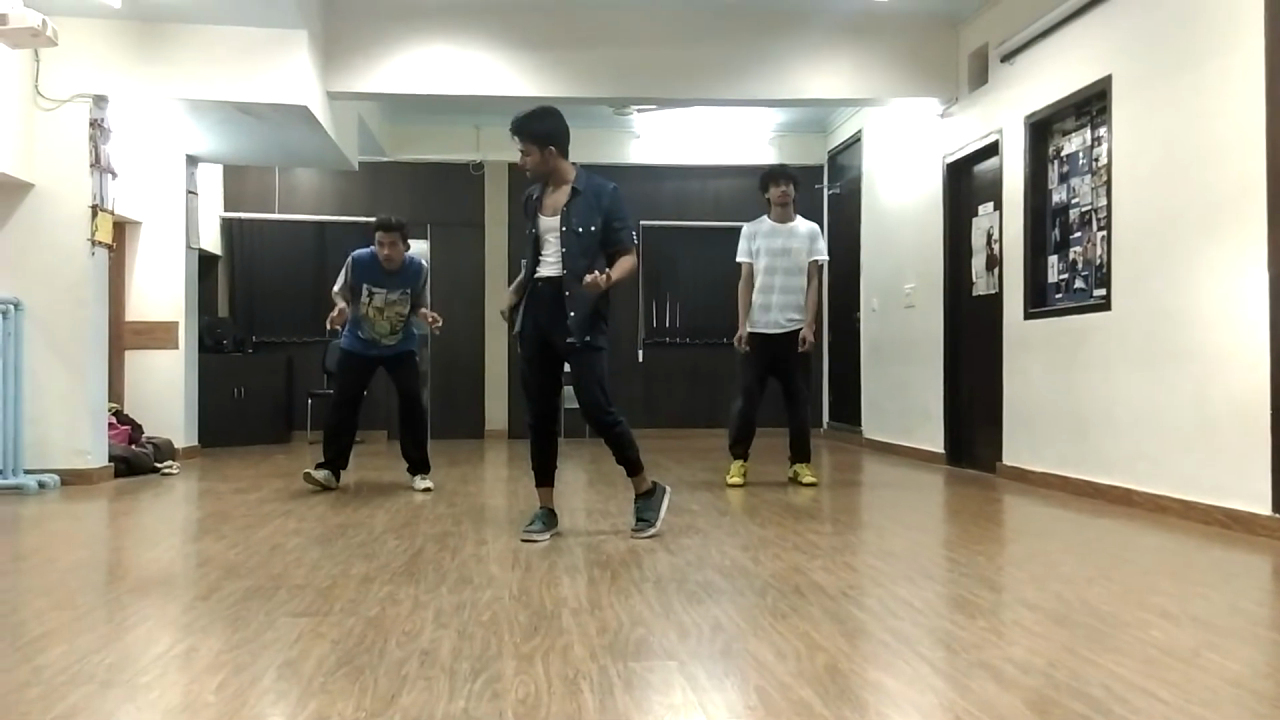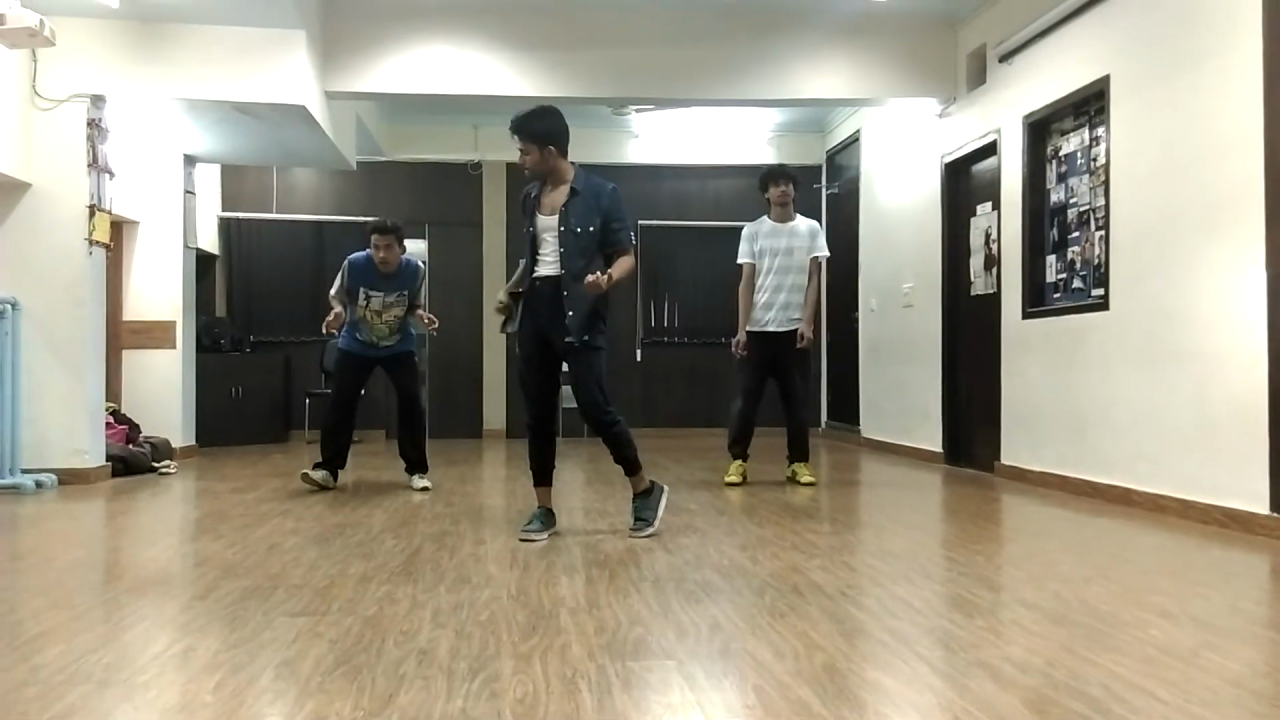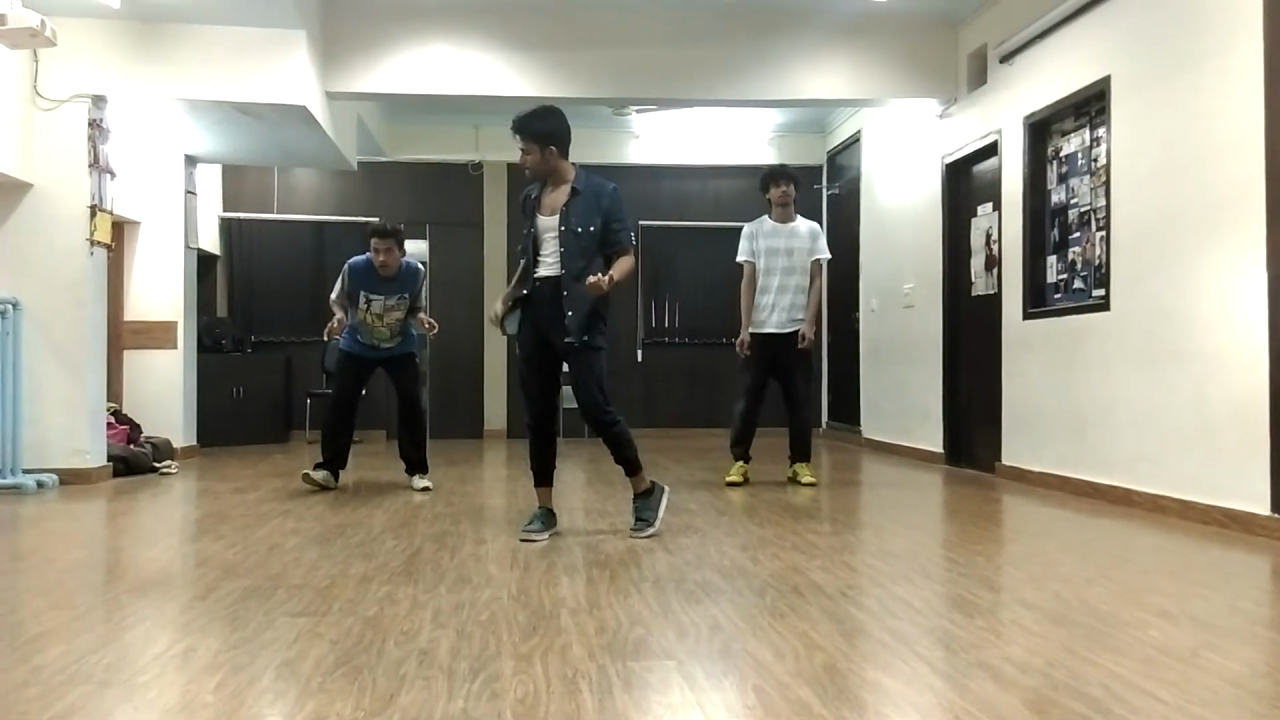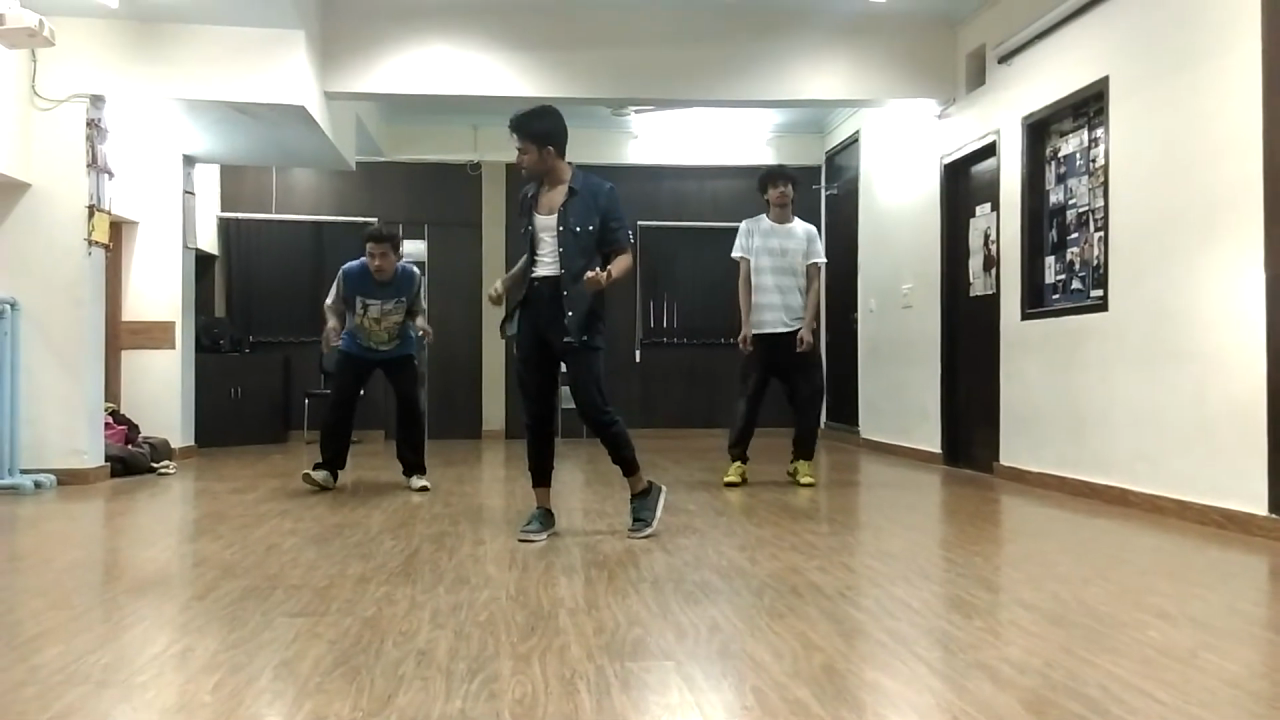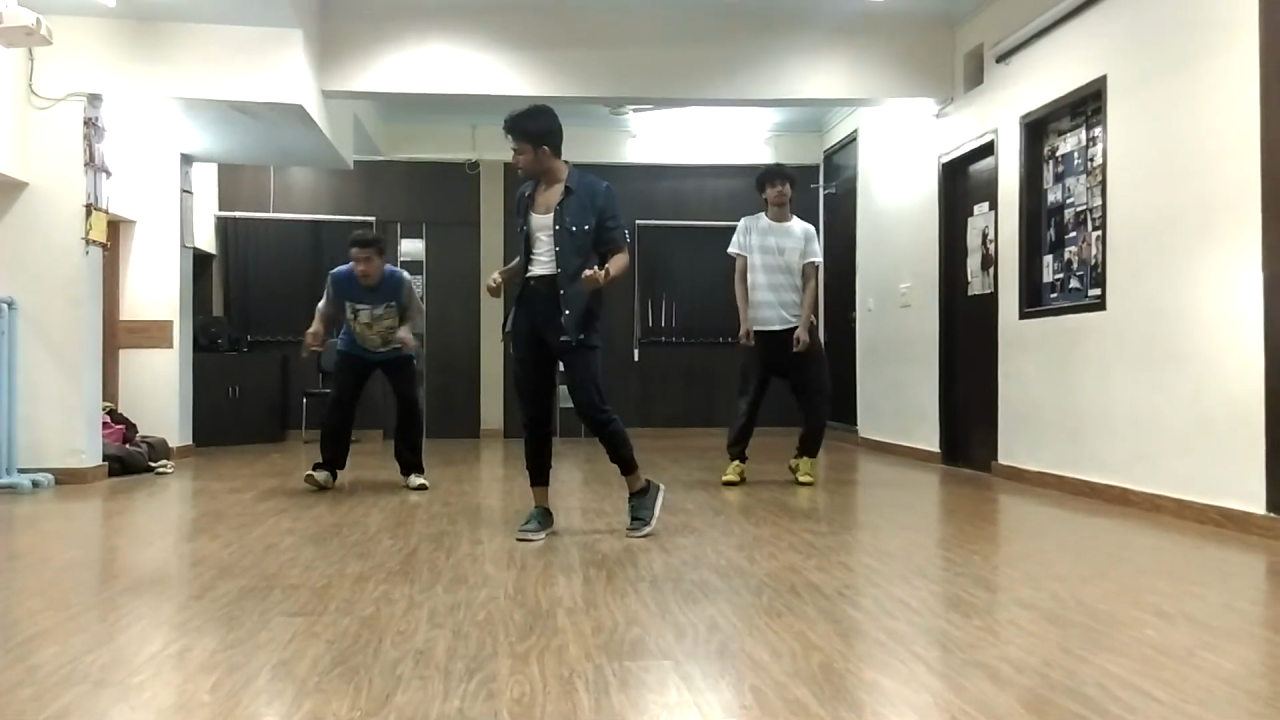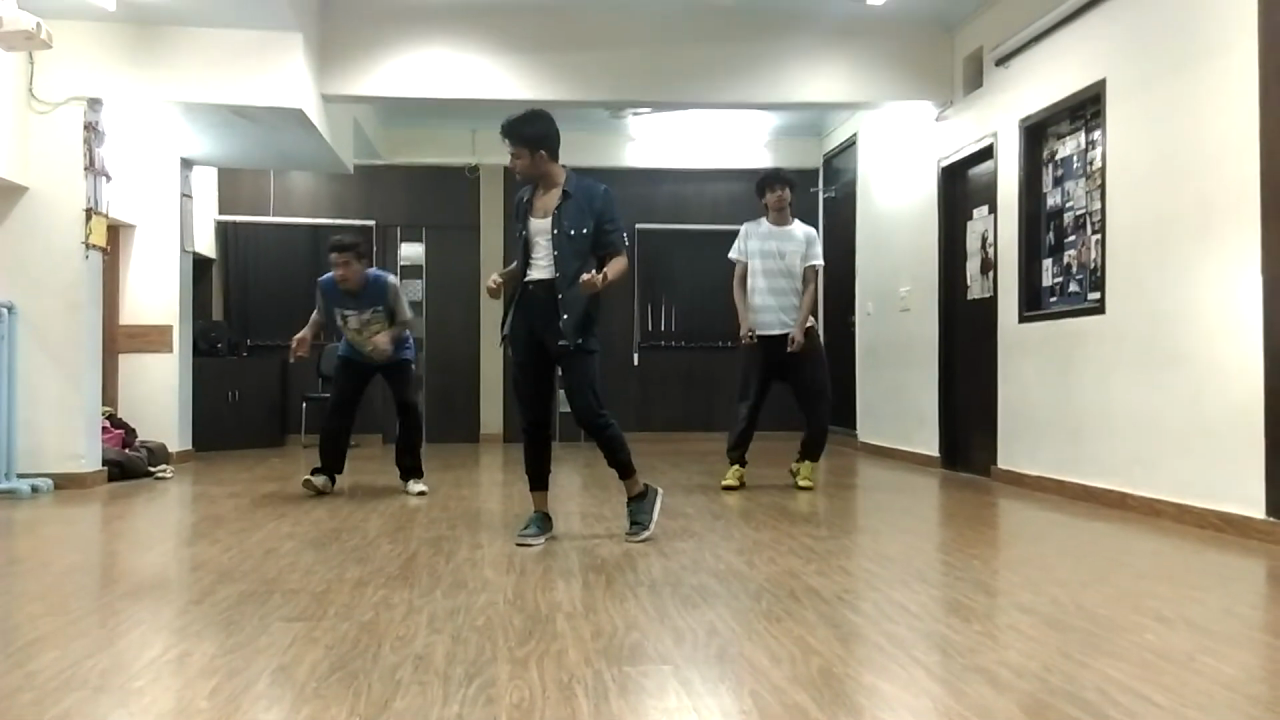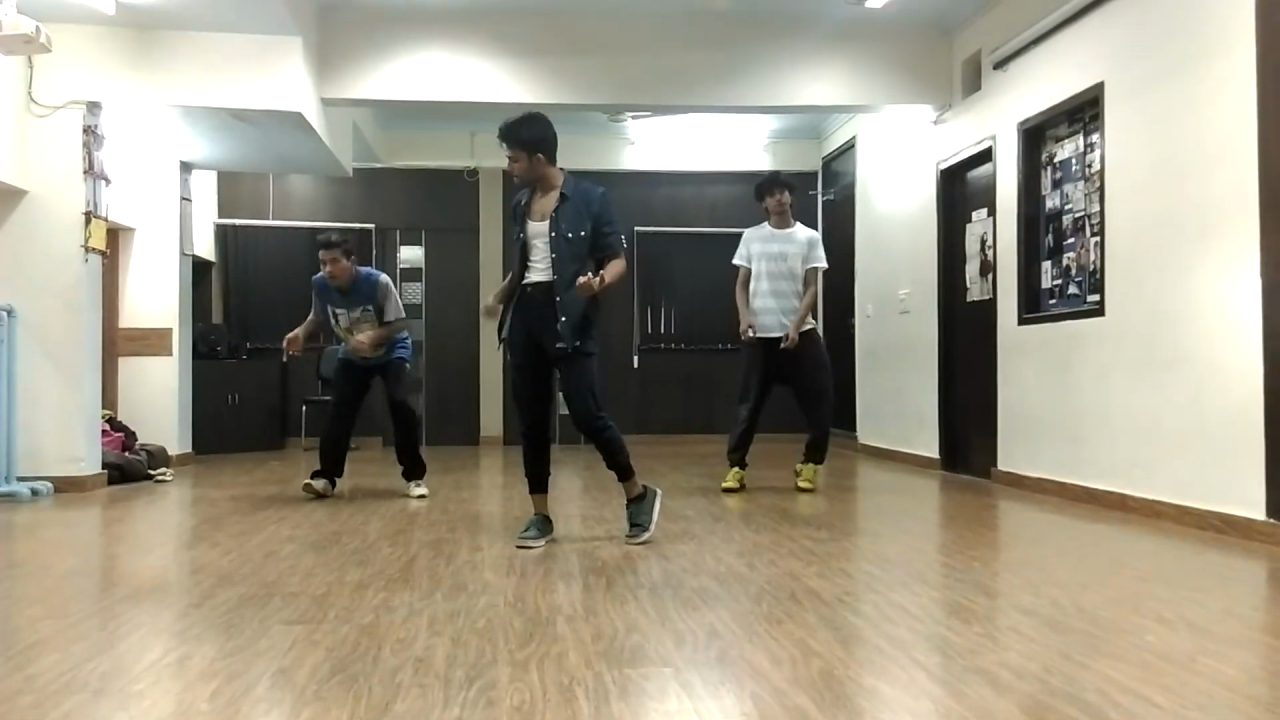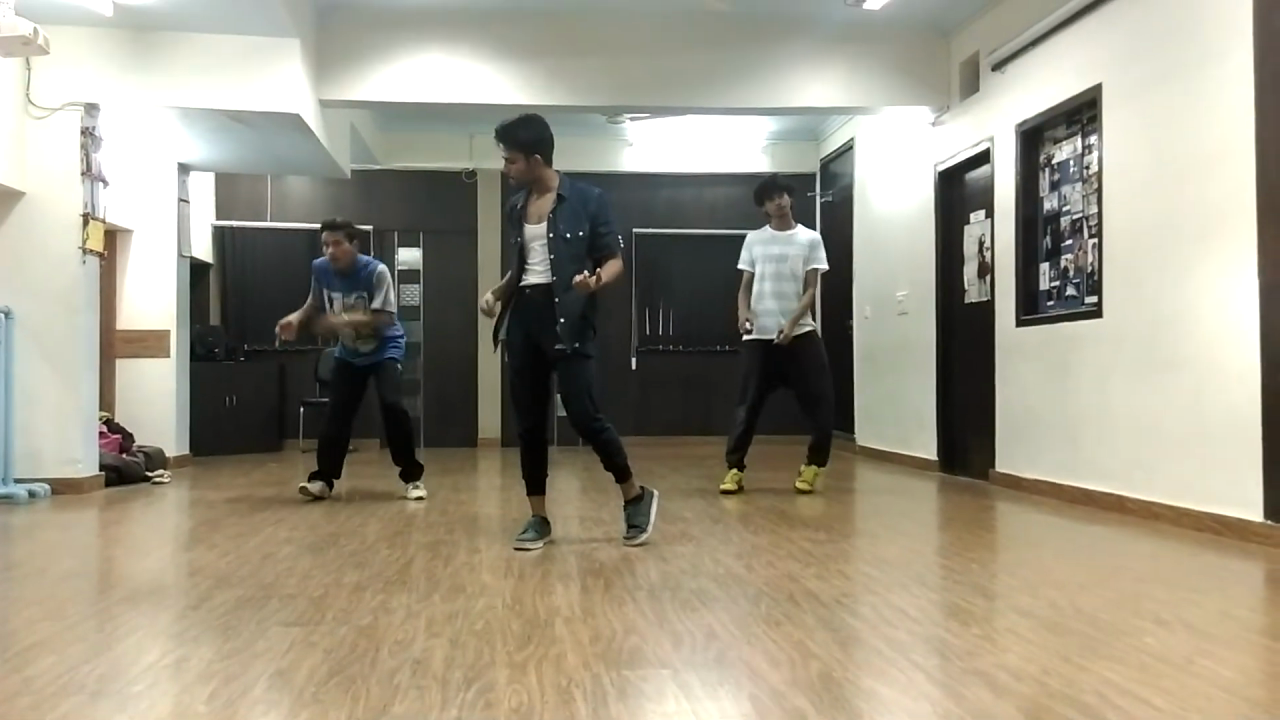
dt=0.1s
person 1, frame 1
left shoulder: (602, 193)
right shoulder: (533, 197)
left elbow: (628, 255)
left wrist: (607, 279)
right wrist: (514, 293)
left hip: (580, 312)
right hip: (537, 310)
left knee: (596, 407)
right knee: (540, 413)
left ankle: (647, 490)
right ankle: (546, 510)
person 1, frame 2
left shoulder: (601, 193)
right shoulder: (530, 197)
left elbow: (626, 255)
left wrist: (607, 279)
right wrist: (509, 293)
left hip: (578, 310)
right hip: (535, 309)
left knee: (594, 406)
right knee: (538, 412)
left ankle: (646, 490)
right ankle: (544, 509)
person 1, frame 3
left shoulder: (601, 193)
right shoulder: (531, 197)
left elbow: (626, 256)
left wrist: (608, 280)
right wrist: (507, 298)
left hip: (578, 311)
right hip: (535, 310)
left knee: (594, 406)
right knee: (538, 413)
left ankle: (646, 490)
right ankle: (544, 509)
person 1, frame 4
left shoulder: (599, 193)
right shoulder: (529, 197)
left elbow: (624, 255)
left wrist: (606, 276)
right wrist: (507, 282)
left hip: (576, 311)
right hip: (533, 310)
left knee: (592, 407)
right knee: (537, 414)
left ankle: (643, 491)
right ankle: (543, 510)
person 1, frame 5
left shoulder: (595, 192)
right shoulder: (525, 196)
left elbow: (621, 253)
left wrist: (604, 274)
right wrist: (505, 274)
left hip: (573, 309)
right hip: (529, 309)
left knee: (590, 405)
right knee: (534, 413)
left ankle: (641, 489)
right ankle: (541, 509)
person 1, frame 6
left shoulder: (592, 195)
right shoulder: (523, 200)
left elbow: (619, 257)
left wrist: (601, 278)
right wrist: (503, 278)
left hip: (571, 314)
right hip: (527, 313)
left knee: (587, 410)
right knee: (533, 417)
left ankle: (640, 493)
right ankle: (541, 514)
person 1, frame 7
left shoulder: (590, 198)
right shoulder: (521, 204)
left elbow: (617, 259)
left wrist: (599, 281)
right wrist: (501, 294)
left hip: (569, 316)
right hip: (526, 316)
left knee: (586, 413)
right knee: (531, 421)
left ankle: (639, 494)
right ankle: (541, 516)
person 1, frame 8
left shoulder: (587, 199)
right shoulder: (517, 206)
left elbow: (614, 260)
left wrist: (595, 281)
right wrist: (496, 294)
left hip: (568, 318)
right hip: (524, 318)
left knee: (584, 415)
right knee: (530, 422)
left ankle: (636, 496)
right ankle: (538, 518)
person 2, frame 1
left shoulder: (810, 231)
right shoulder: (752, 230)
left elbow: (813, 281)
right elbow: (745, 281)
left wrist: (809, 325)
right wrist: (742, 325)
left hip: (795, 329)
right hip: (758, 329)
left knee: (799, 399)
right knee: (747, 398)
left ankle: (800, 463)
right ankle: (738, 462)
person 2, frame 2
left shoulder: (811, 229)
right shoulder: (753, 231)
left elbow: (814, 279)
right elbow: (747, 282)
left wrist: (807, 322)
right wrist: (741, 328)
left hip: (794, 328)
right hip: (759, 329)
left knee: (797, 398)
right knee: (747, 396)
left ankle: (798, 463)
right ankle: (738, 461)
person 2, frame 3
left shoulder: (811, 231)
right shoulder: (753, 230)
left elbow: (816, 281)
right elbow: (748, 281)
left wrist: (809, 323)
right wrist: (745, 328)
left hip: (796, 329)
right hip: (761, 329)
left knee: (800, 399)
right knee: (749, 397)
left ankle: (800, 463)
right ankle: (740, 462)
person 2, frame 4
left shoulder: (808, 233)
right shoulder: (750, 228)
left elbow: (813, 283)
right elbow: (744, 280)
left wrist: (807, 326)
right wrist: (746, 325)
left hip: (797, 329)
right hip: (761, 330)
left knee: (809, 396)
right knee: (749, 397)
left ankle: (800, 461)
right ankle: (738, 461)
person 2, frame 5
left shoulder: (806, 231)
right shoulder: (748, 226)
left elbow: (810, 282)
right elbow: (740, 277)
left wrist: (804, 325)
right wrist: (744, 320)
left hip: (796, 326)
right hip: (760, 327)
left knee: (817, 391)
right knee: (750, 396)
left ankle: (803, 458)
right ankle: (737, 460)
person 2, frame 6
left shoulder: (807, 234)
right shoulder: (748, 232)
left elbow: (811, 286)
right elbow: (739, 281)
left wrist: (800, 328)
right wrist: (743, 319)
left hip: (798, 330)
right hip: (760, 331)
left knee: (818, 397)
right knee: (750, 400)
left ankle: (805, 461)
right ankle: (736, 465)
person 2, frame 7
left shoulder: (809, 237)
right shoulder: (751, 237)
left elbow: (811, 288)
right elbow: (741, 285)
left wrist: (796, 327)
right wrist: (744, 317)
left hip: (800, 331)
right hip: (761, 334)
left knee: (820, 399)
right knee: (750, 403)
left ankle: (809, 463)
right ankle: (736, 467)
person 2, frame 8
left shoulder: (810, 238)
right shoulder: (753, 240)
left elbow: (811, 289)
right elbow: (746, 287)
left wrist: (792, 323)
right wrist: (742, 311)
left hip: (801, 333)
right hip: (758, 335)
left knee: (820, 401)
right knee: (748, 404)
left ankle: (813, 465)
right ankle: (735, 469)
person 3, frame 1
left shoulder: (418, 268)
right shoulder: (358, 261)
left elbow: (418, 305)
right elbow: (340, 292)
left wrist: (425, 315)
right wrist: (341, 307)
left hip: (400, 345)
right hip: (357, 343)
left knee: (412, 400)
right knee: (343, 401)
left ankle: (419, 471)
right ankle: (330, 469)
person 3, frame 2
left shoulder: (415, 270)
right shoulder: (354, 264)
left elbow: (415, 306)
right elbow: (337, 296)
left wrist: (421, 315)
right wrist: (339, 311)
left hip: (399, 346)
right hip: (355, 344)
left knee: (410, 400)
right knee: (341, 401)
left ankle: (417, 470)
right ankle: (328, 469)
person 3, frame 3
left shoulder: (415, 273)
right shoulder: (354, 268)
left elbow: (416, 308)
right elbow: (338, 300)
left wrist: (422, 319)
right wrist: (339, 317)
left hip: (400, 347)
right hip: (357, 346)
left knee: (411, 401)
right knee: (341, 401)
left ankle: (417, 470)
right ankle: (329, 469)
person 3, frame 4
left shoulder: (411, 277)
right shoulder: (349, 274)
left elbow: (417, 309)
right elbow: (334, 305)
left wrist: (420, 323)
right wrist: (332, 323)
left hip: (398, 349)
right hip: (355, 348)
left knee: (409, 401)
right knee: (339, 401)
left ankle: (415, 470)
right ankle: (328, 468)
person 3, frame 5
left shoulder: (400, 280)
right shoulder: (339, 278)
left elbow: (414, 313)
right elbow: (326, 308)
left wrist: (406, 330)
right wrist: (317, 326)
left hip: (395, 350)
right hip: (354, 349)
left knee: (409, 401)
right knee: (340, 402)
left ankle: (412, 469)
right ankle: (327, 468)
person 3, frame 6
left shoulder: (386, 284)
right shoulder: (326, 286)
left elbow: (405, 321)
right elbow: (321, 316)
left wrist: (388, 336)
right wrist: (307, 333)
left hip: (395, 352)
right hip: (354, 353)
left knee: (407, 406)
right knee: (338, 408)
left ankle: (412, 474)
right ankle: (326, 473)
person 3, frame 7
left shoulder: (378, 282)
right shoulder: (319, 284)
left elbow: (398, 323)
right elbow: (318, 316)
left wrist: (372, 336)
right wrist: (301, 332)
left hip: (391, 351)
right hip: (353, 357)
left knee: (401, 404)
right knee: (340, 411)
left ankle: (414, 476)
right ankle: (326, 476)
person 3, frame 8
left shoulder: (377, 271)
right shoulder: (320, 269)
left elbow: (385, 317)
right elbow: (317, 305)
left wrist: (345, 320)
right wrist: (296, 318)
left hip: (385, 349)
right hip: (349, 353)
left knee: (392, 406)
right knee: (337, 413)
left ankle: (412, 477)
right ankle: (323, 479)
